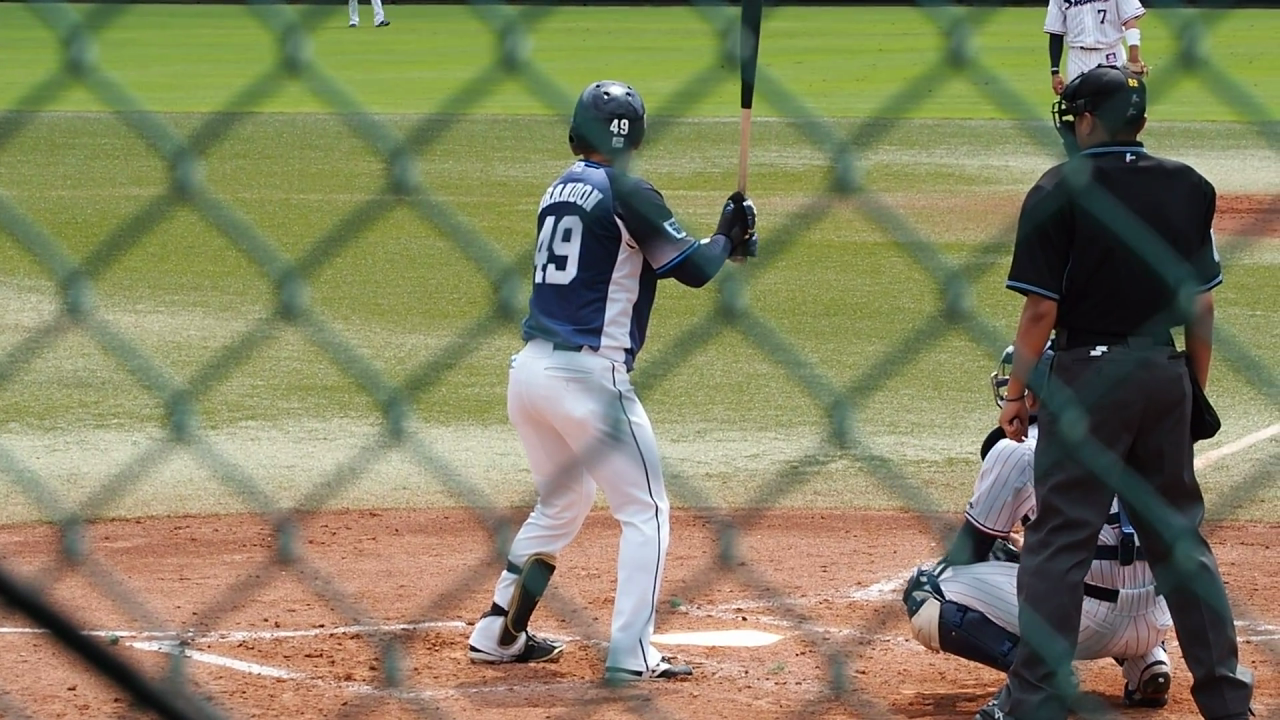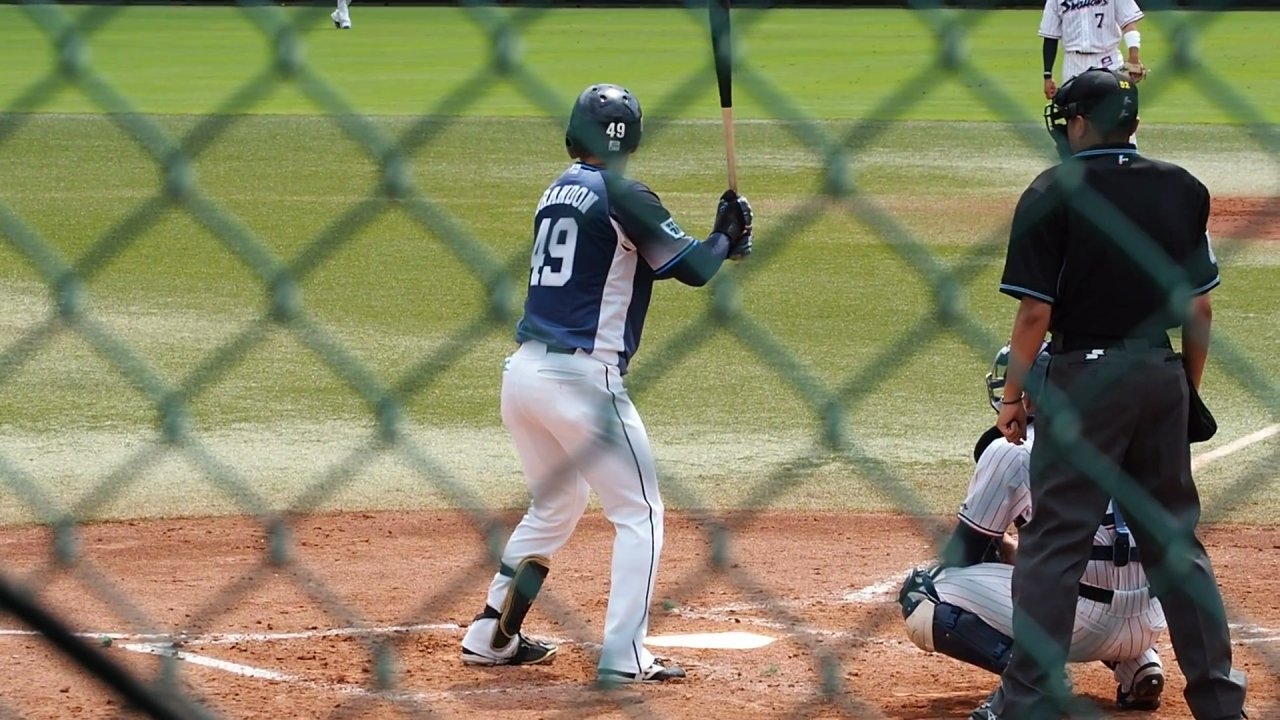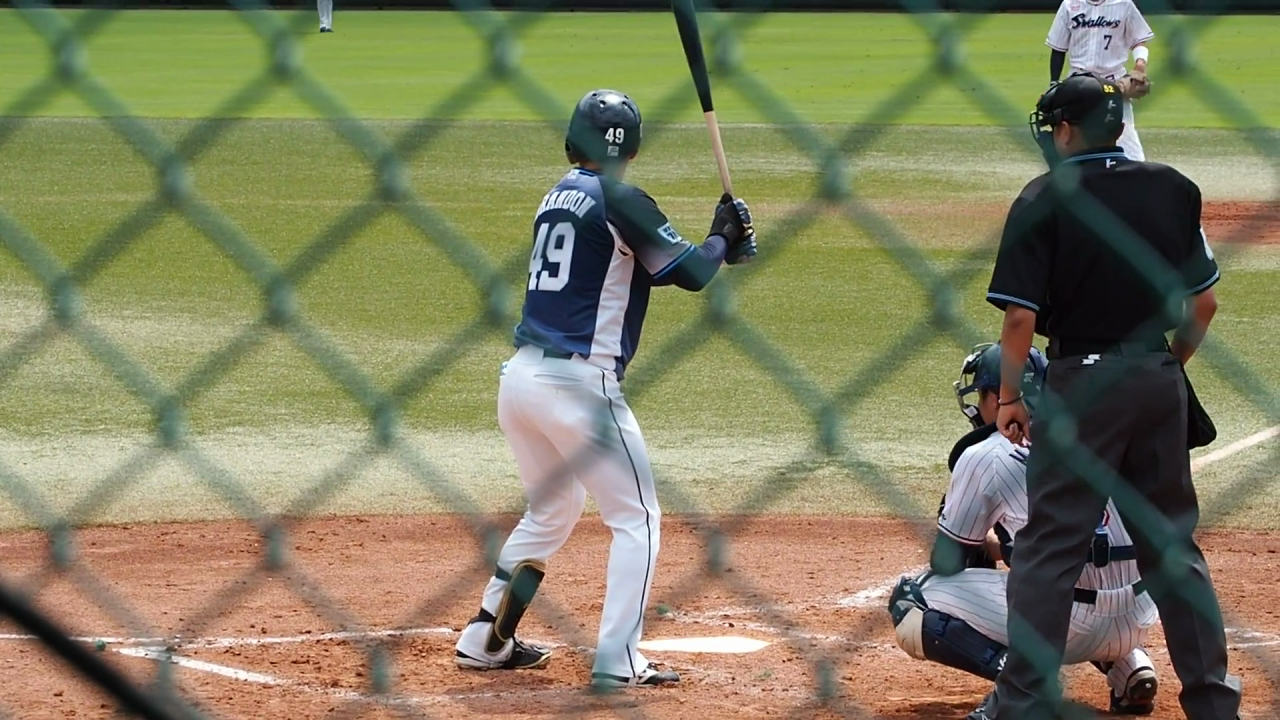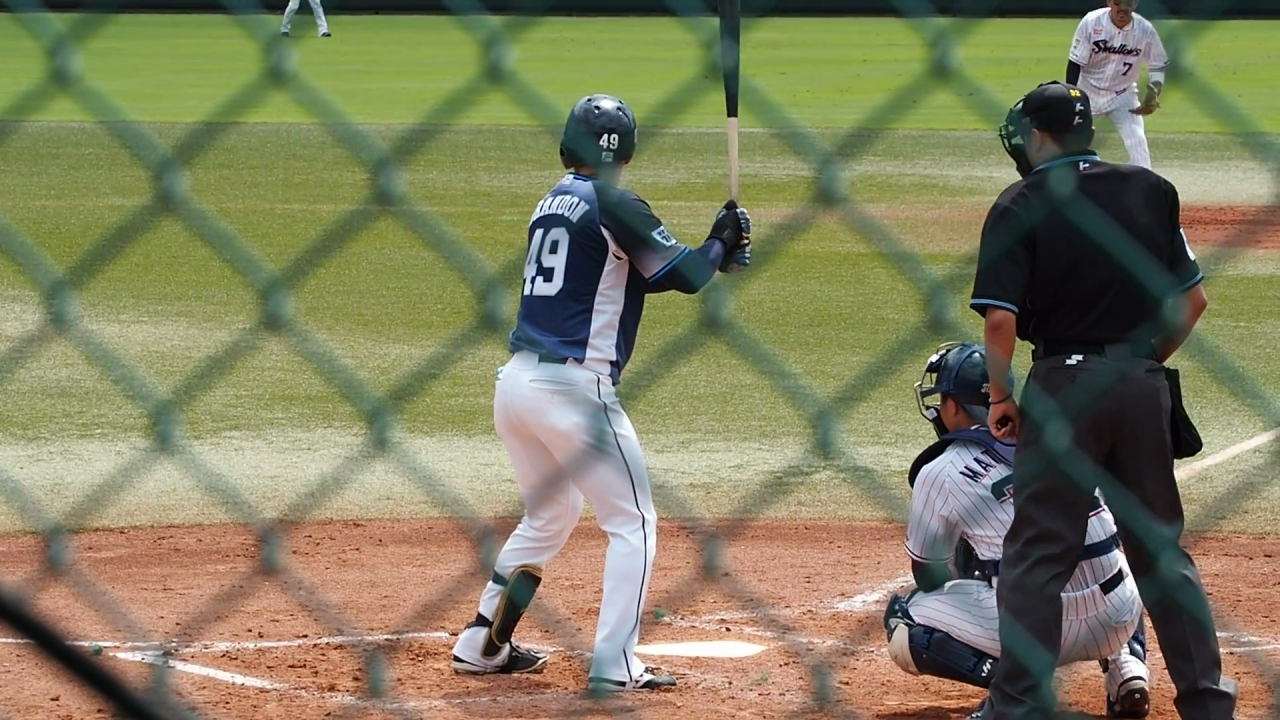
dt=0.3s
person 1, frame 1
left shoulder: (1060, 189)
right shoulder: (1189, 186)
left elbow: (1042, 307)
right elbow: (1201, 304)
left wrist: (1016, 391)
right wrist: (1195, 390)
left hip: (1087, 375)
right hip: (1165, 374)
left knee: (1059, 539)
right knee: (1179, 534)
person 1, frame 2
left shoulder: (1053, 192)
right shoulder: (1183, 189)
left elbow: (1035, 310)
right elbow: (1200, 306)
left wrist: (1013, 394)
right wrist: (1187, 386)
left hip: (1086, 377)
right hip: (1162, 375)
left knee: (1055, 541)
right knee: (1174, 538)
person 1, frame 3
left shoulder: (1044, 199)
right shoulder: (1174, 189)
left elbow: (1021, 316)
right elbow: (1203, 303)
left wrist: (1009, 397)
left hip: (1083, 381)
right hip: (1159, 381)
left knee: (1050, 546)
right knee: (1171, 543)
person 1, frame 4
left shoulder: (1021, 203)
right shoulder: (1151, 190)
left elbow: (1000, 318)
right elbow: (1193, 300)
left wrist: (1000, 395)
left hip: (1066, 383)
right hip: (1143, 382)
left knee: (1037, 553)
right knee: (1161, 546)
person 2, frame 1
left shoulder: (558, 189)
right shoulder: (627, 194)
right elbow: (694, 270)
left wrist: (723, 244)
right wrist: (727, 234)
left hip: (530, 369)
right hip: (588, 375)
left knee: (559, 505)
right knee: (645, 511)
left ankle: (498, 633)
right ankle: (630, 655)
person 2, frame 2
left shoulder: (557, 191)
right shoulder: (623, 196)
right elbow: (694, 269)
left wrist: (717, 239)
right wrist: (725, 234)
left hip: (524, 371)
right hip: (581, 378)
left knee: (554, 507)
right knee: (640, 513)
left ankle: (492, 635)
right ankle: (624, 657)
person 2, frame 3
left shoulder: (557, 196)
right shoulder: (621, 202)
right elbow: (691, 273)
left wrist: (719, 246)
right wrist: (723, 237)
left hip: (521, 375)
right hip: (577, 382)
left knee: (550, 511)
right knee: (636, 517)
left ankle: (486, 640)
right ankle: (618, 661)
person 2, frame 4
left shoulder: (552, 201)
right shoulder: (614, 205)
right elbow: (686, 275)
left wrist: (714, 252)
right wrist: (720, 242)
left hip: (517, 381)
right hip: (572, 386)
left knee: (547, 517)
right knee: (632, 521)
left ankle: (481, 643)
right ankle: (614, 665)
person 3, frame 1
left shoulder: (1017, 449)
left elbow: (969, 549)
left hip: (1085, 619)
right hip: (1154, 621)
left knee: (926, 592)
right ankle: (1145, 661)
person 3, frame 2
left shoulder: (1010, 449)
left elbow: (961, 555)
right wrist: (1018, 553)
left hip: (1080, 621)
right hip: (1146, 624)
left knee: (922, 593)
right ankle: (1137, 665)
person 3, frame 3
left shoulder: (984, 455)
left elbow: (947, 564)
left hip: (1064, 624)
right hip: (1136, 623)
left knee: (911, 602)
right ankle: (1129, 666)
person 3, frame 4
left shoulder: (939, 473)
left elbow: (929, 580)
left wrist: (963, 568)
right hip: (1121, 618)
left knee: (905, 623)
right ankle: (1126, 675)
